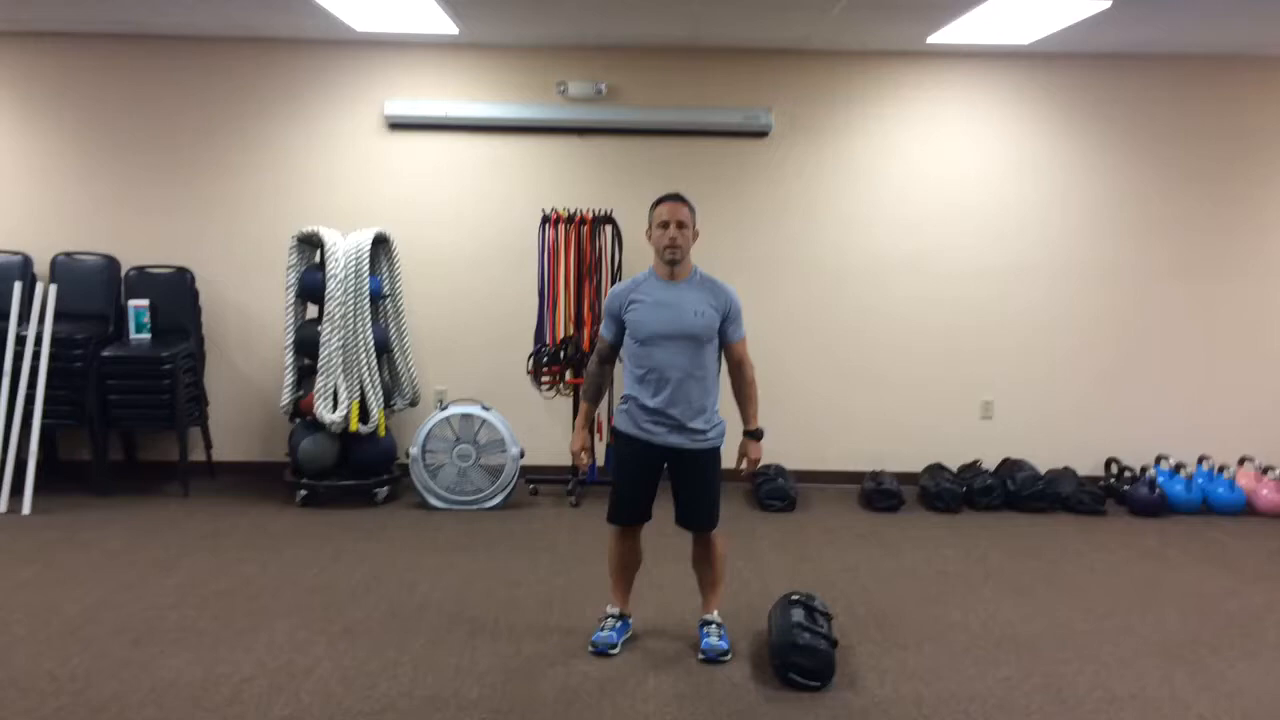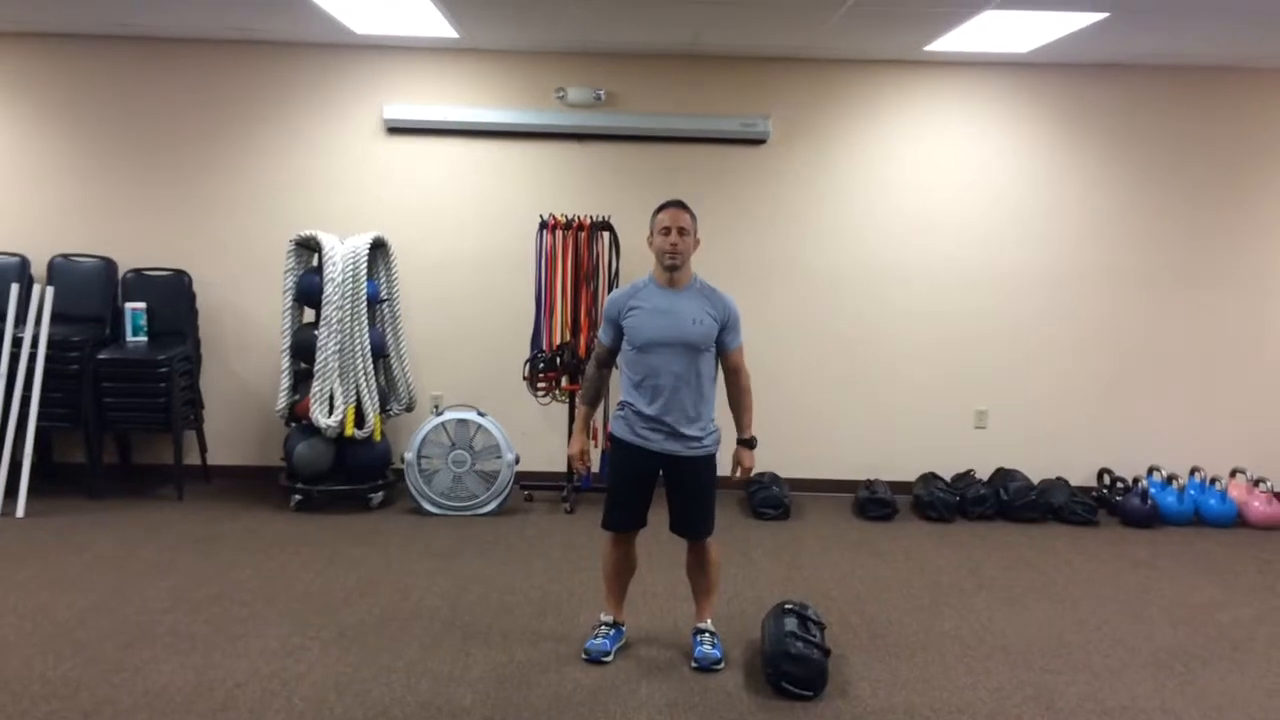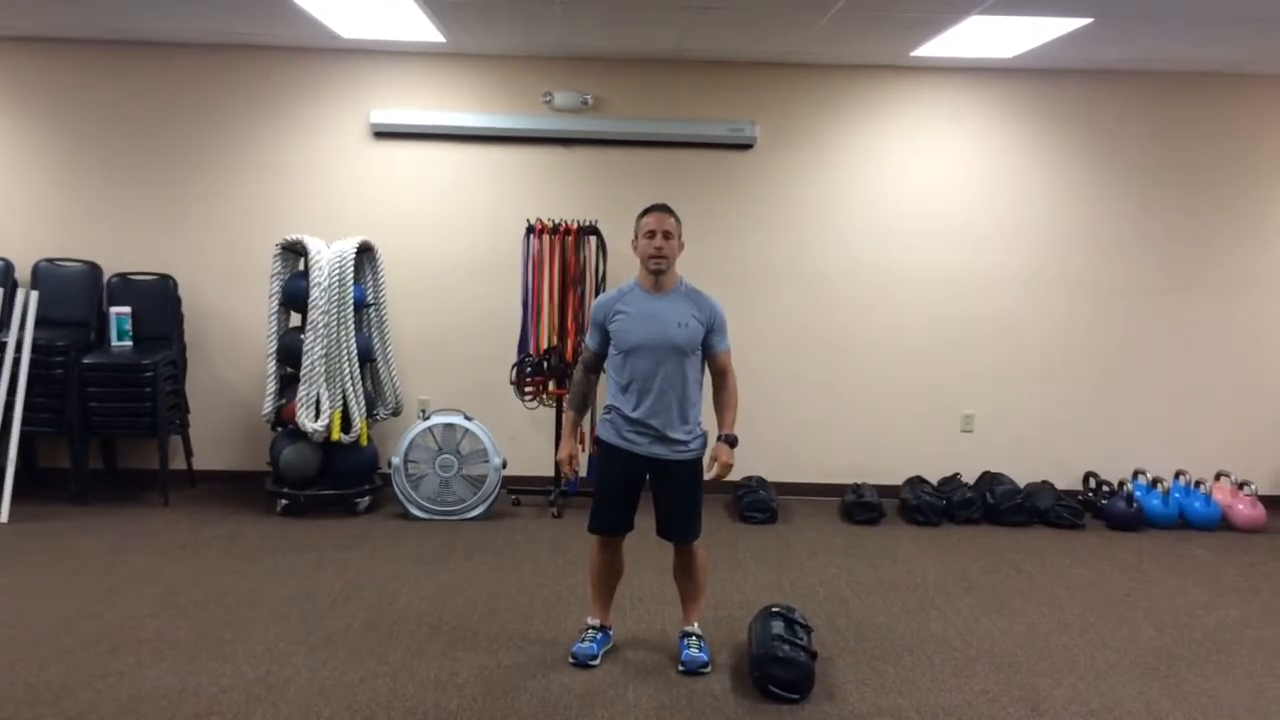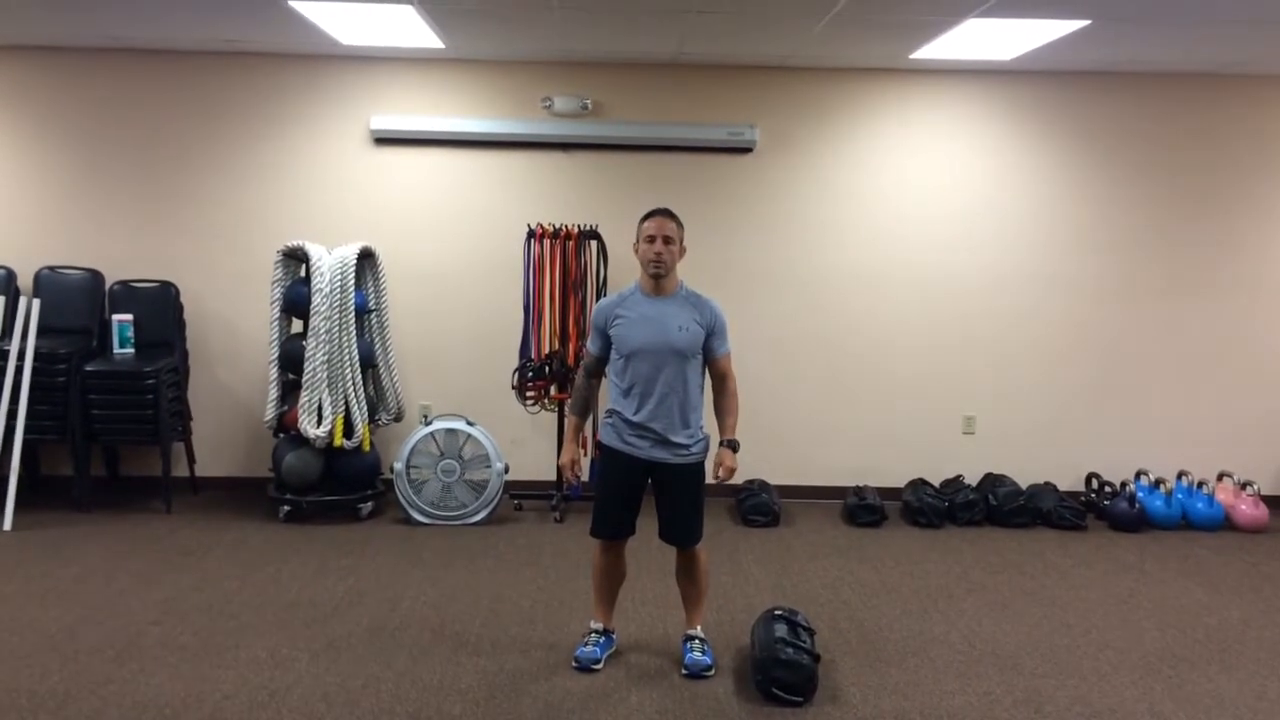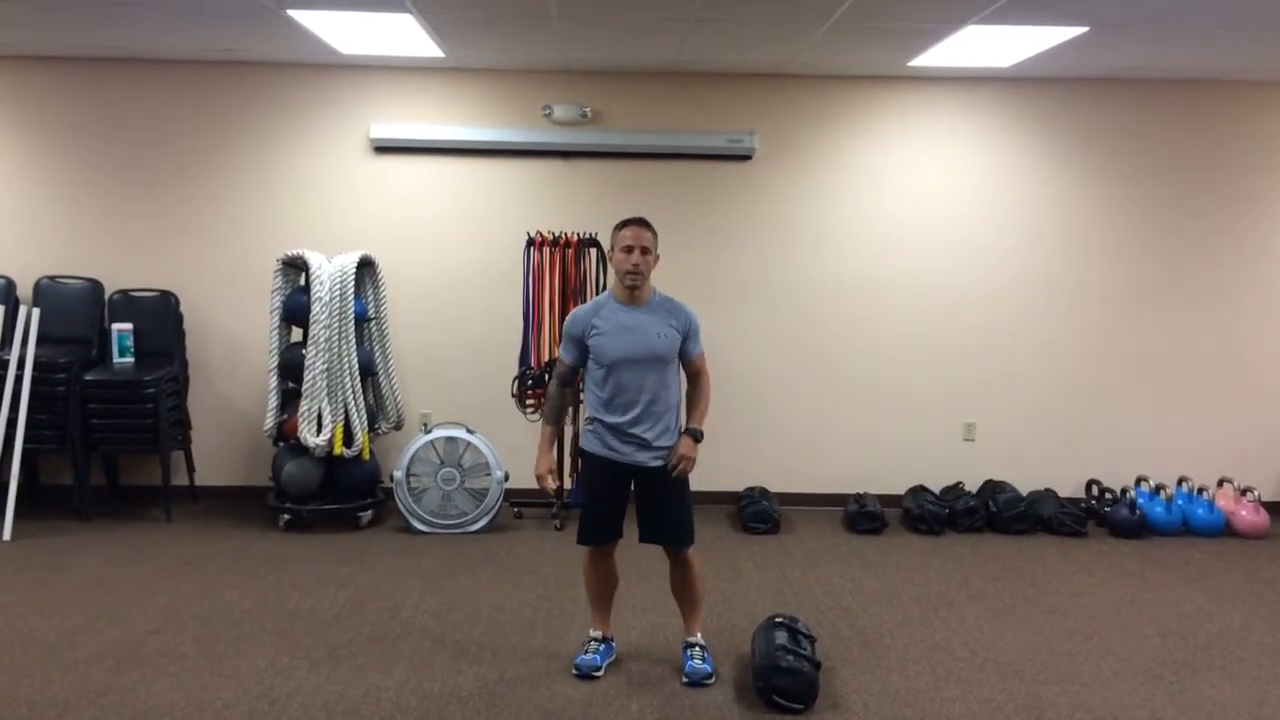
dt=1s
person 1, frame 1
left shoulder: (719, 297)
right shoulder: (624, 296)
left elbow: (740, 367)
right elbow: (600, 362)
left wrist: (752, 432)
right wrist: (582, 425)
left hip: (699, 437)
right hip: (635, 433)
left knee: (704, 530)
right knee: (626, 526)
left ankle: (711, 619)
right ankle: (618, 615)
person 1, frame 2
left shoulder: (719, 306)
right shoulder: (623, 301)
left elbow: (736, 375)
right elbow: (598, 366)
left wrist: (746, 440)
right wrist: (580, 429)
left hip: (695, 445)
right hip: (632, 438)
left knee: (699, 537)
right knee: (621, 532)
left ankle: (704, 627)
right ankle: (612, 622)
person 1, frame 3
left shoulder: (704, 309)
right shoulder: (609, 306)
left elbow: (723, 376)
right elbow: (586, 371)
left wrist: (726, 438)
right wrist: (569, 434)
left hip: (682, 448)
right hip: (619, 442)
left knee: (686, 542)
right knee: (607, 536)
left ankle: (692, 630)
right ankle: (599, 626)
person 1, frame 4
left shoulder: (705, 313)
right shoulder: (610, 310)
left elbow: (723, 380)
right elbow: (588, 376)
left wrist: (728, 443)
right wrist: (571, 438)
left hip: (683, 451)
right hip: (620, 446)
left knee: (688, 545)
right knee: (610, 540)
left ankle: (694, 633)
right ankle: (601, 629)
person 1, frame 5
left shoulder: (679, 317)
right shoulder: (584, 320)
left elbow: (699, 377)
right elbow: (561, 384)
left wrist: (691, 433)
right wrist: (546, 448)
left hip: (664, 454)
right hip: (603, 453)
left knee: (680, 551)
right knee: (599, 547)
left ankle: (694, 640)
right ankle: (601, 637)
